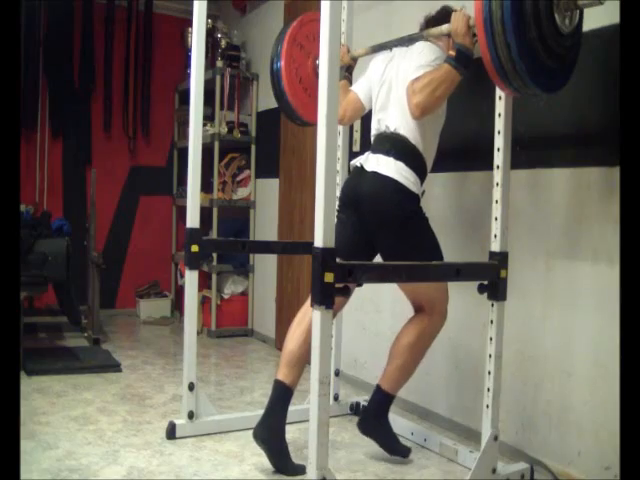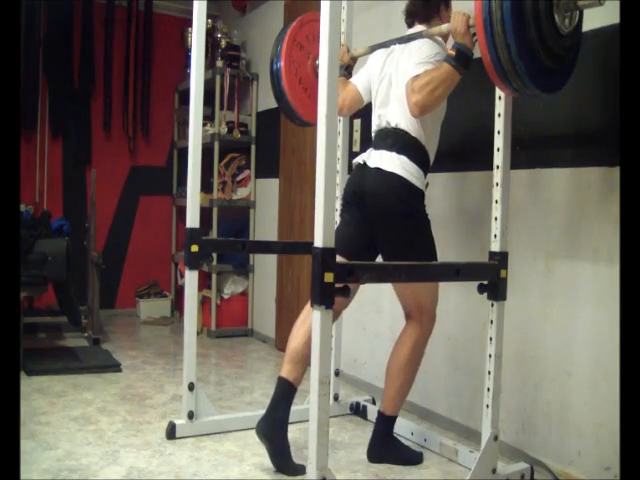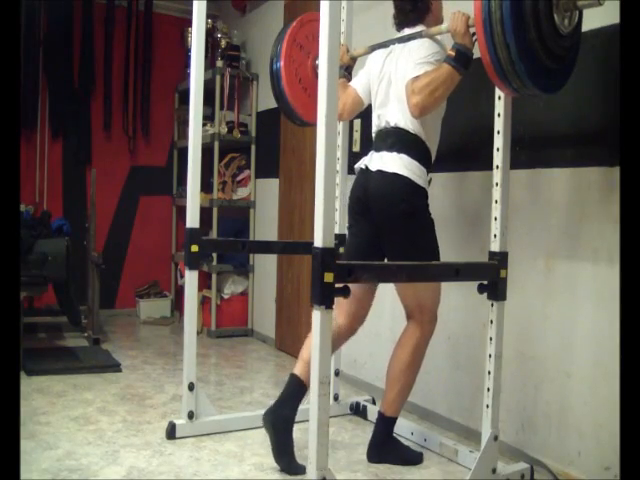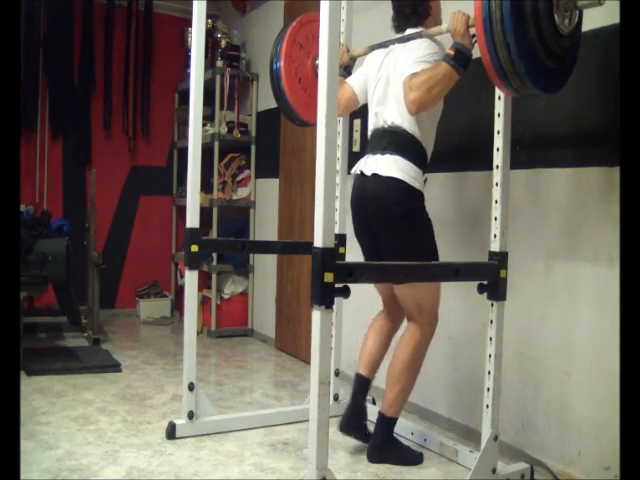
dt=0.4s
person 1, frame 1
left shoulder: (385, 58)
right shoulder: (430, 52)
left elbow: (343, 112)
right elbow: (420, 102)
left wrist: (344, 70)
right wrist: (463, 53)
left hip: (360, 181)
right hip: (393, 187)
right knee: (433, 308)
left ankle: (273, 417)
right ankle: (376, 410)
person 1, frame 2
left shoulder: (383, 53)
right shoulder: (429, 47)
left elbow: (342, 104)
right elbow: (419, 100)
left wrist: (343, 67)
right wrist: (461, 51)
left hip: (364, 177)
right hip: (396, 182)
left knee: (329, 299)
right knee: (420, 317)
left ankle: (277, 413)
right ankle: (383, 437)
person 1, frame 3
left shoulder: (381, 55)
right shoulder: (427, 46)
left elbow: (342, 108)
right elbow: (419, 100)
left wrist: (343, 68)
right wrist: (461, 50)
left hip: (368, 181)
right hip: (400, 183)
left knee: (346, 313)
right knee: (422, 318)
left ankle: (285, 408)
right ankle: (383, 438)
person 1, frame 4
left shoulder: (377, 56)
right shoulder: (425, 47)
left elbow: (338, 104)
right elbow: (416, 98)
left wrist: (343, 67)
right wrist: (460, 50)
left hip: (366, 183)
right hip: (395, 184)
left knee: (394, 308)
right knee: (422, 318)
left ankle: (354, 409)
right ankle: (383, 438)
